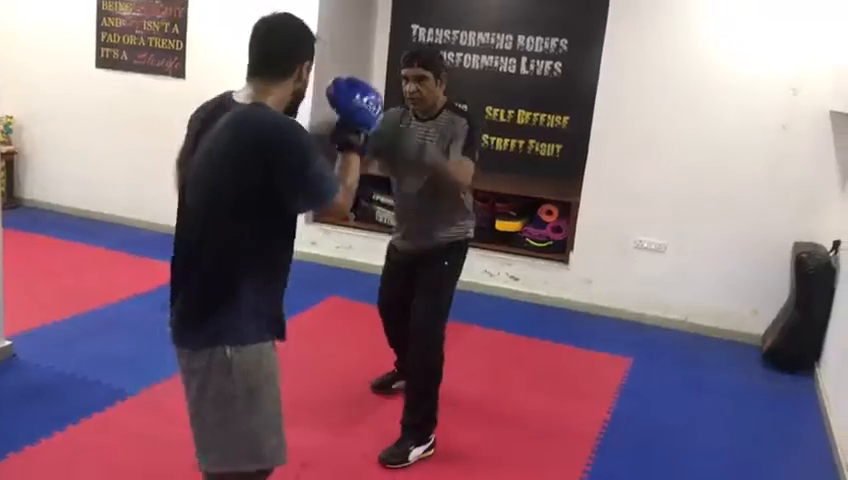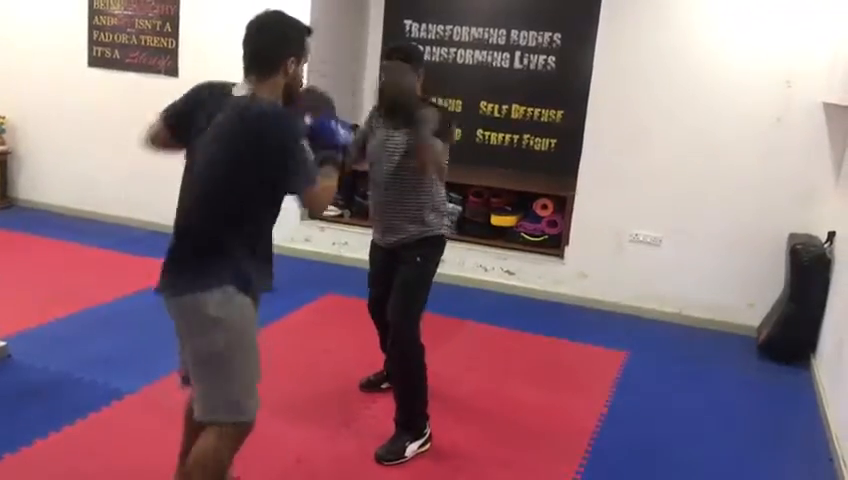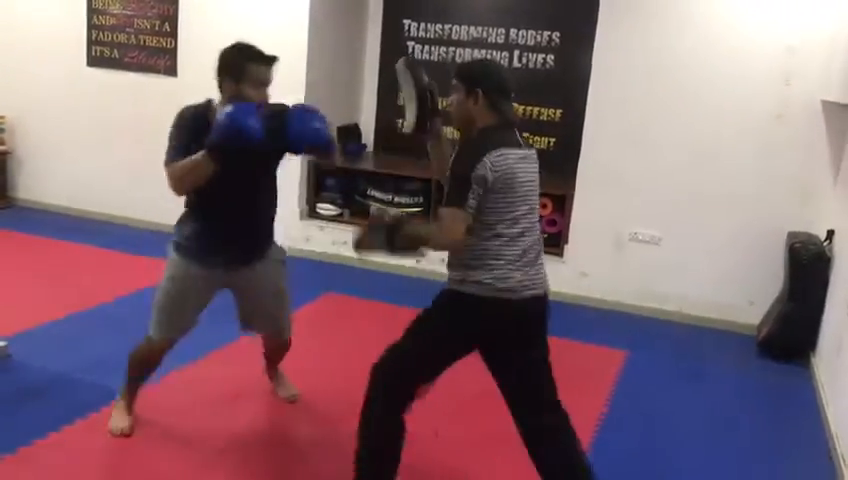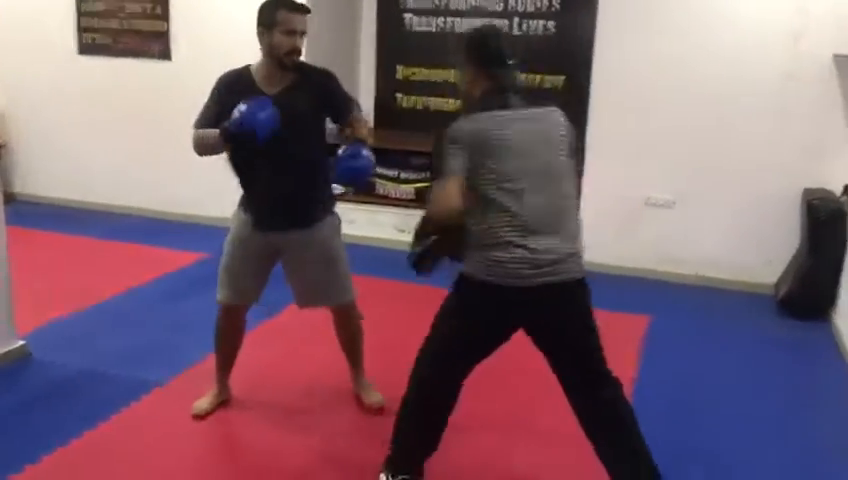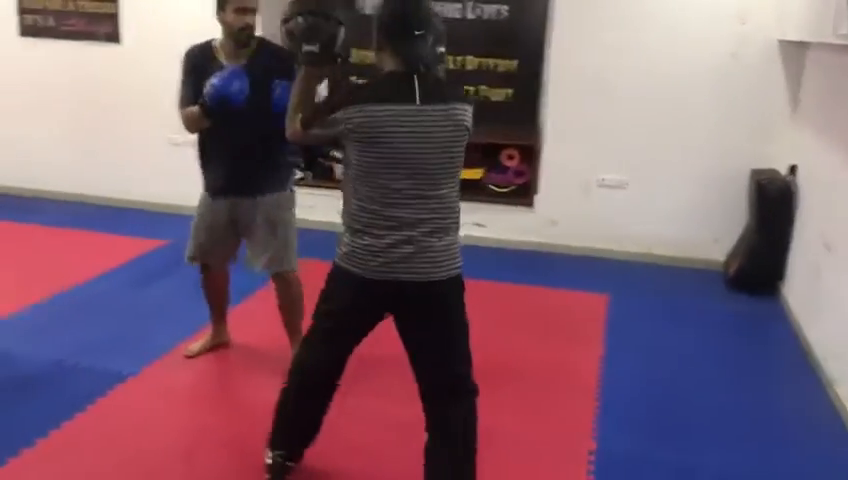
dt=1s
person 1, frame 1
left shoulder: (461, 125)
right shoulder: (394, 119)
left elbow: (462, 178)
right elbow: (367, 150)
left wrist: (427, 157)
left hip: (445, 243)
right hip: (404, 239)
left knee: (426, 329)
right knee: (391, 308)
left ankle: (419, 433)
right ankle: (405, 371)
person 1, frame 2
left shoulder: (432, 117)
right shoulder: (378, 114)
left elbow: (430, 167)
right elbow: (355, 153)
left wrist: (409, 114)
left hip: (422, 238)
right hip: (384, 236)
left knee: (403, 323)
right knee: (380, 308)
left ankle: (415, 429)
right ankle: (396, 369)
person 1, frame 3
left shoulder: (476, 152)
right shoulder: (521, 150)
left elbow: (448, 235)
left wrist: (397, 228)
right wrist: (432, 128)
left hip: (478, 298)
right hip: (528, 299)
left knee: (389, 383)
right knee: (540, 408)
person 1, frame 4
left shoulder: (466, 126)
right shoulder: (556, 120)
left elbow: (446, 209)
left hip: (493, 279)
right hip: (563, 278)
left knee: (436, 373)
right knee: (595, 388)
person 1, frame 5
left shoulder: (357, 103)
right shoulder: (459, 106)
left elbow: (295, 129)
left wrist: (308, 72)
left hip: (362, 269)
right hip: (436, 274)
left knee: (318, 360)
right knee: (451, 392)
person 2, frame 1
left shoulder: (213, 112)
right shoulder: (280, 135)
right elbow: (337, 205)
right wrist: (353, 144)
left hip: (202, 306)
right hip: (231, 320)
left knee: (224, 437)
person 2, frame 2
left shoulder: (209, 99)
right shoulder: (270, 121)
left elbow: (157, 136)
right elbow: (319, 197)
right wrist: (330, 158)
left hip: (197, 275)
right hip: (216, 286)
left knee: (207, 392)
right knee: (232, 419)
person 2, frame 3
left shoulder: (274, 118)
right shoulder: (193, 120)
right elbow: (179, 182)
right wrist: (220, 147)
left hip: (256, 253)
right hip: (197, 252)
left knee: (279, 336)
right knee: (159, 340)
left ankle: (273, 371)
right ankle: (126, 400)
person 2, frame 4
left shoulder: (319, 82)
right shoulder: (233, 84)
left elbow: (354, 121)
right elbow: (200, 144)
left wrist: (359, 147)
right wrist: (228, 133)
left hip: (313, 218)
right hip: (255, 217)
left knee: (344, 305)
right knee: (231, 305)
left ankle: (359, 379)
right ankle: (221, 387)
person 2, frame 5
left shoulder: (278, 58)
right shoulder: (198, 58)
right elbow: (190, 123)
right wrist: (210, 106)
left hip: (269, 187)
right hip: (220, 185)
left knee: (283, 273)
right knee: (210, 262)
left ankle: (297, 348)
right ankle: (219, 332)
